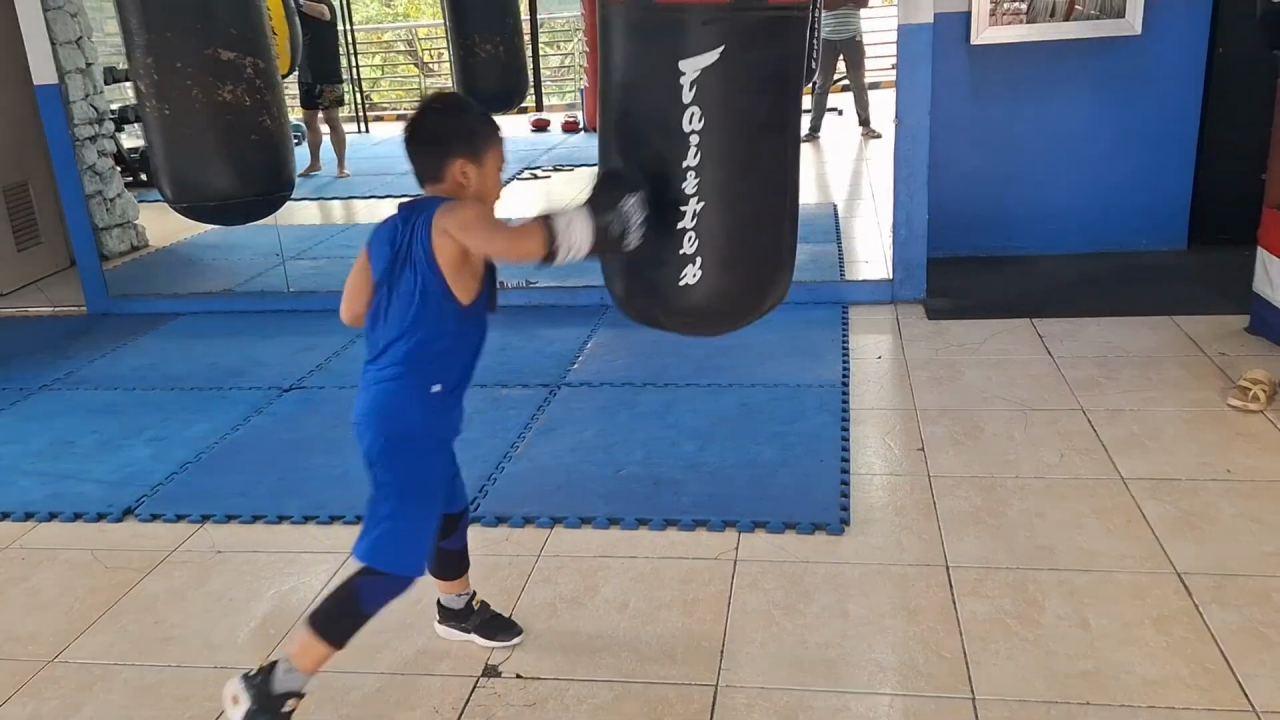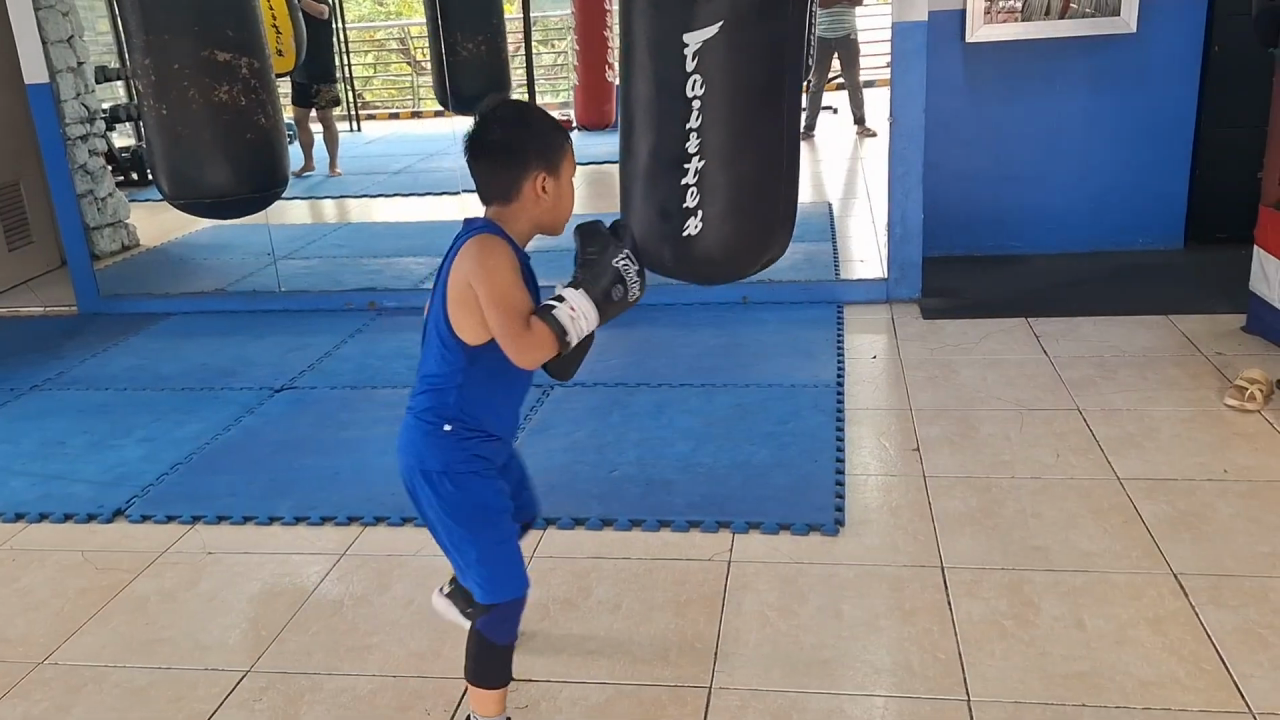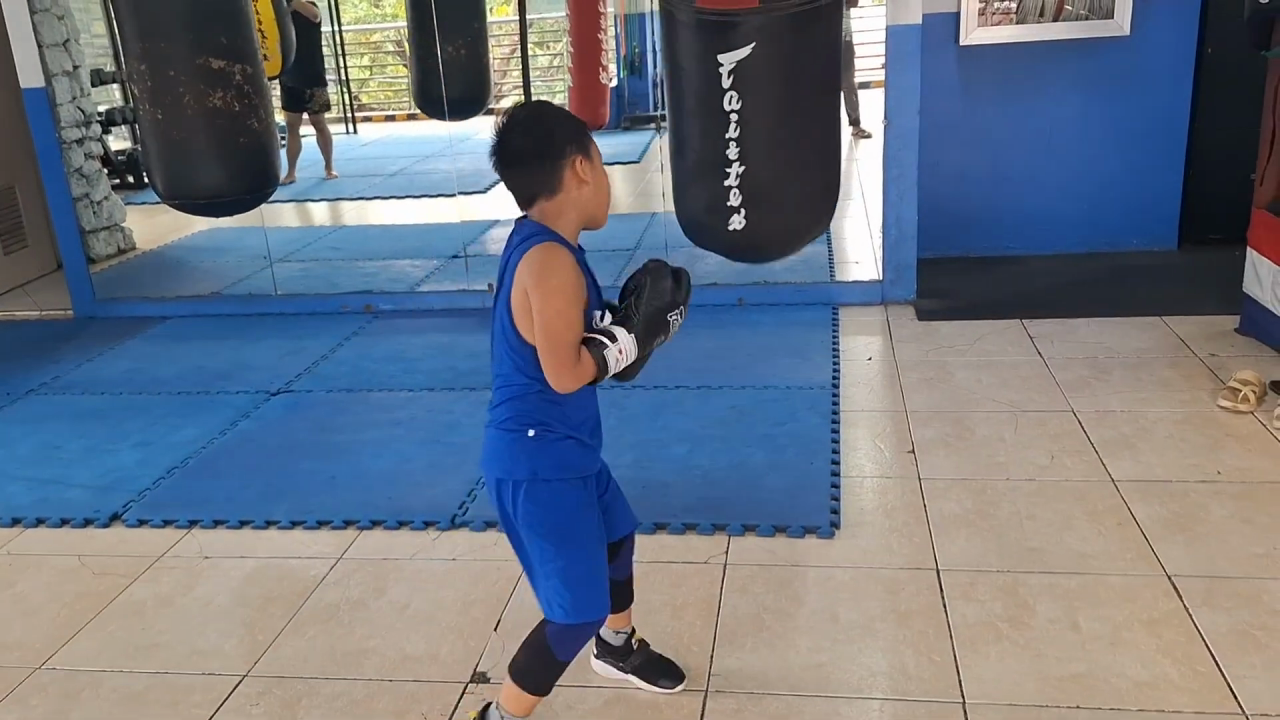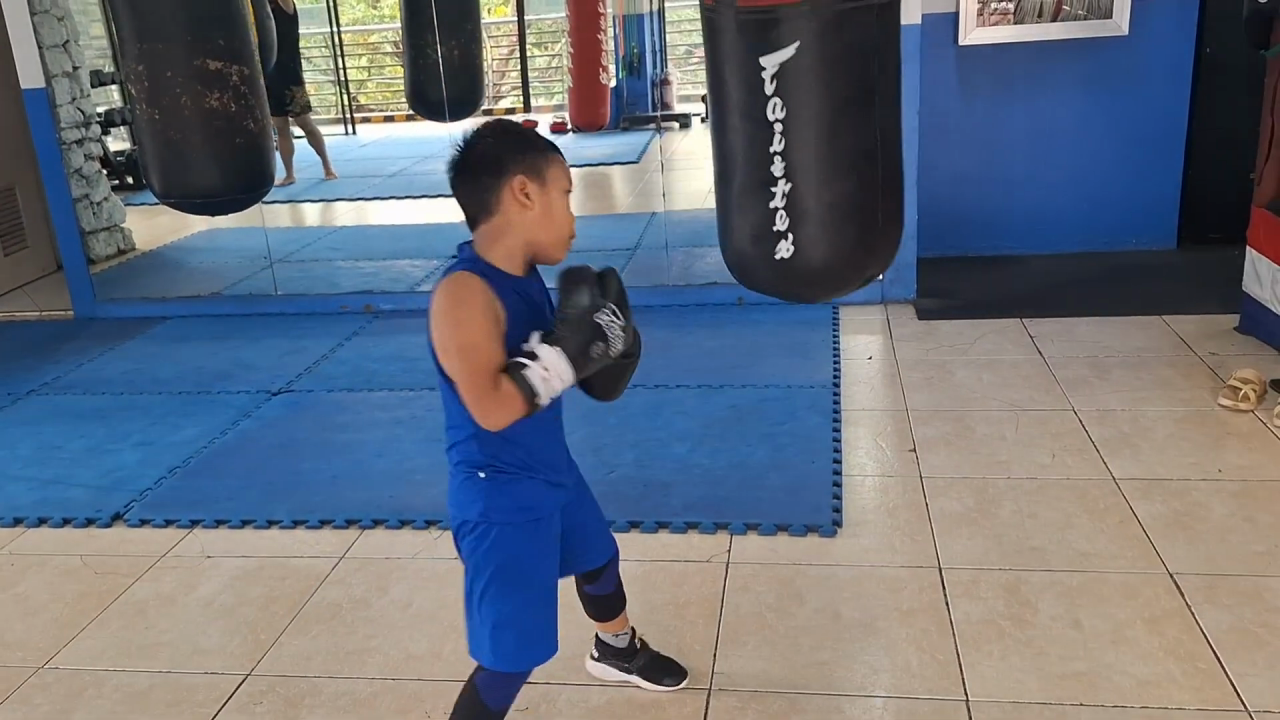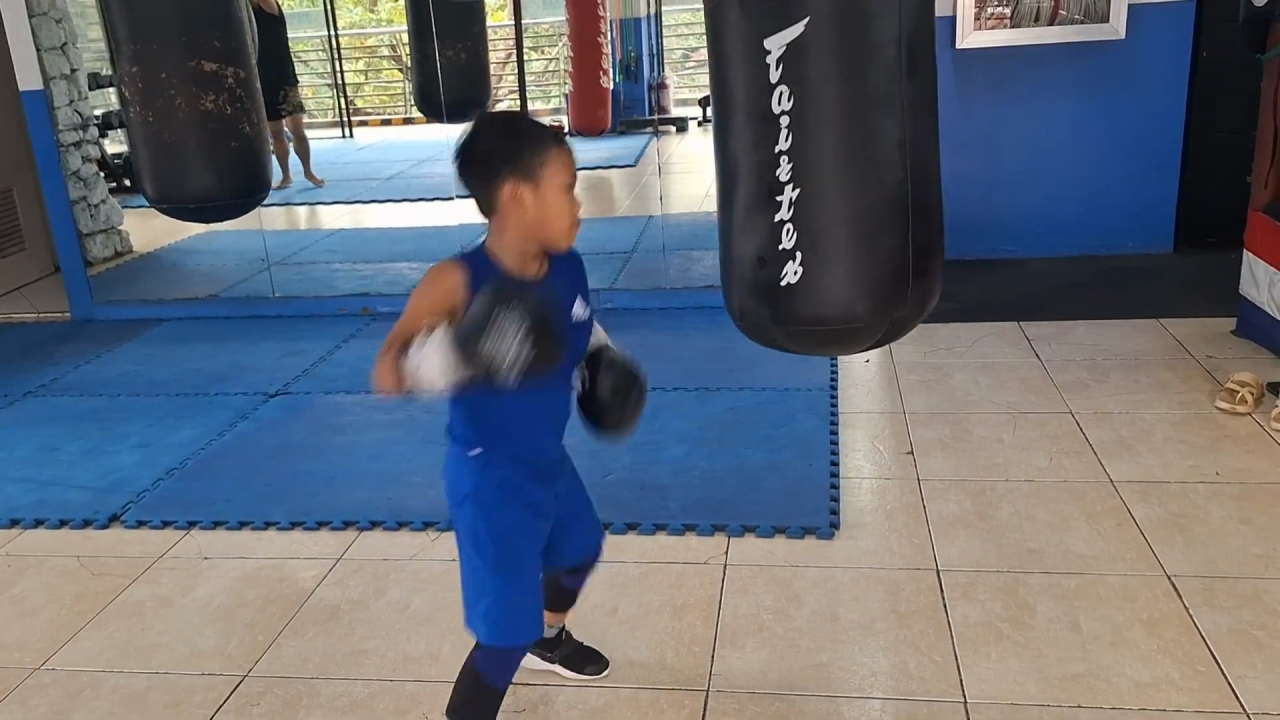
dt=0.4s
person 1, frame 1
left shoulder: (390, 231)
right shoulder: (458, 220)
left elbow: (352, 312)
right elbow: (525, 240)
right wrist: (595, 223)
left hip: (394, 406)
right hip: (410, 417)
left knee: (448, 513)
right knee: (395, 565)
left ankle: (457, 608)
person 1, frame 2
left shoulder: (483, 245)
right shoulder: (487, 254)
right elbow: (528, 349)
right wrist: (593, 295)
left hip: (479, 439)
right hip: (449, 454)
left knee: (517, 520)
right knee: (505, 592)
left ankle: (460, 593)
person 1, frame 3
left shoulder: (536, 246)
right shoulder: (551, 259)
right elbow: (564, 373)
left wrist: (614, 321)
right wrist: (636, 333)
left hip: (562, 447)
right hip: (536, 460)
left knee: (616, 537)
right knee: (575, 609)
left ankle: (617, 646)
person 1, frame 4
left shoulder: (527, 272)
right shoulder: (462, 292)
right elbow: (493, 411)
left wrist: (602, 343)
right wrist: (569, 346)
left hip: (549, 473)
right hip: (499, 501)
left knee: (600, 559)
right knee: (515, 656)
left ankle: (616, 647)
person 1, frame 5
left shoulder: (569, 268)
right shoulder: (456, 281)
right elbow: (389, 374)
left wrist: (602, 361)
right wrist: (464, 354)
left hip: (547, 462)
right hip: (491, 478)
left knee: (580, 553)
right knee: (506, 633)
left ankle: (549, 635)
